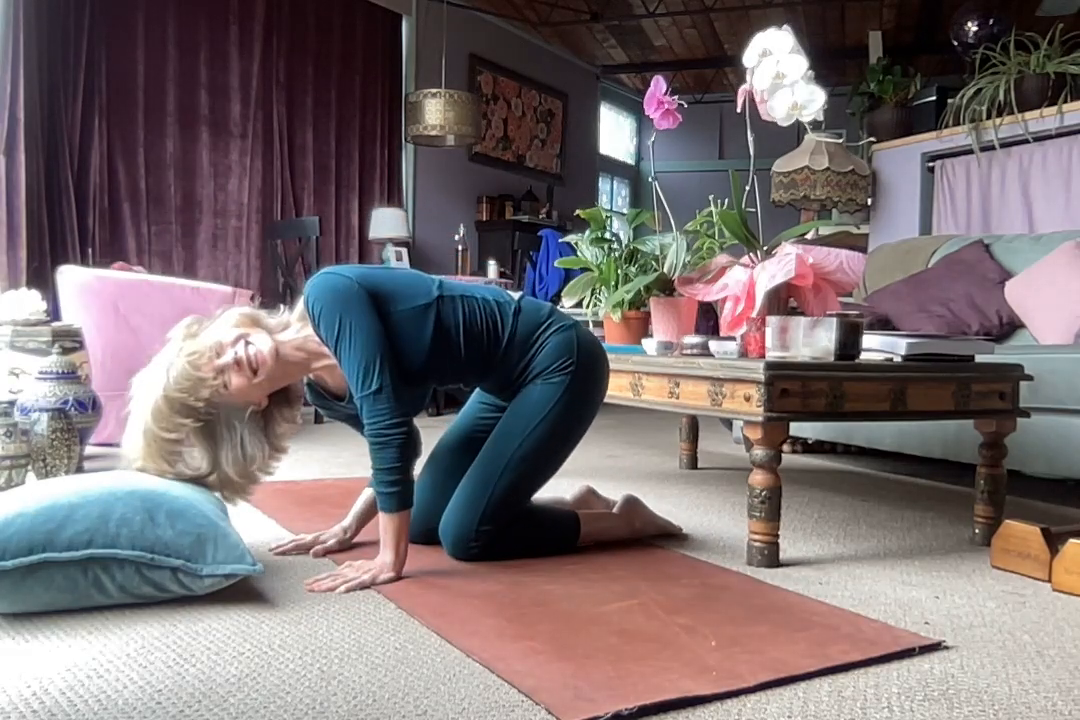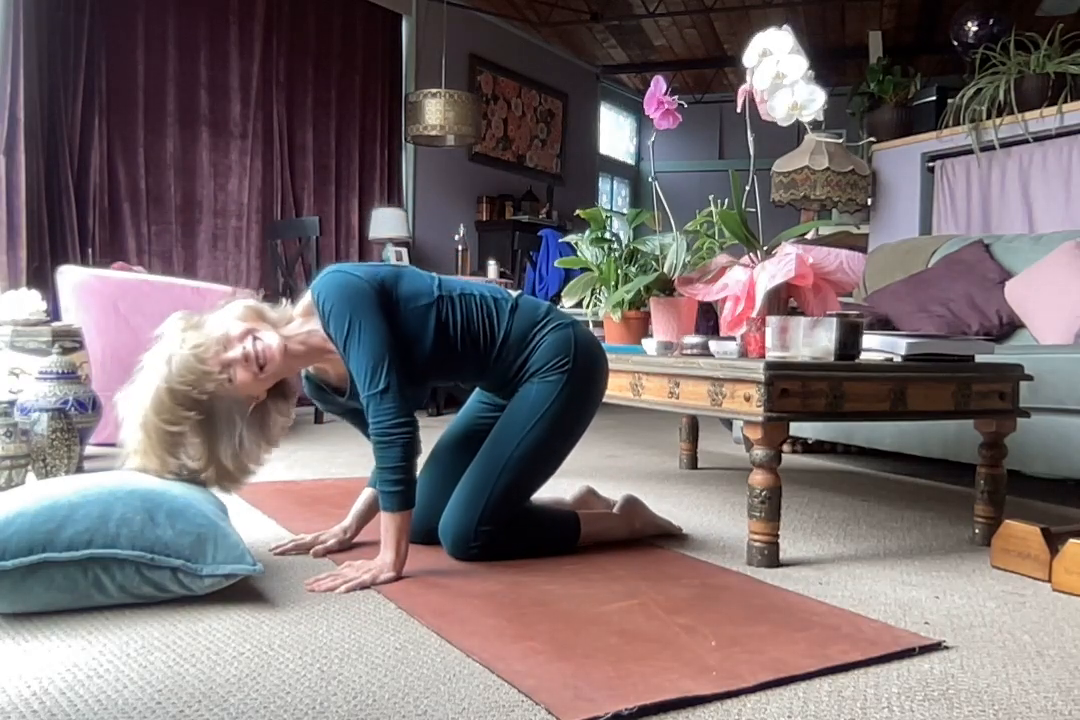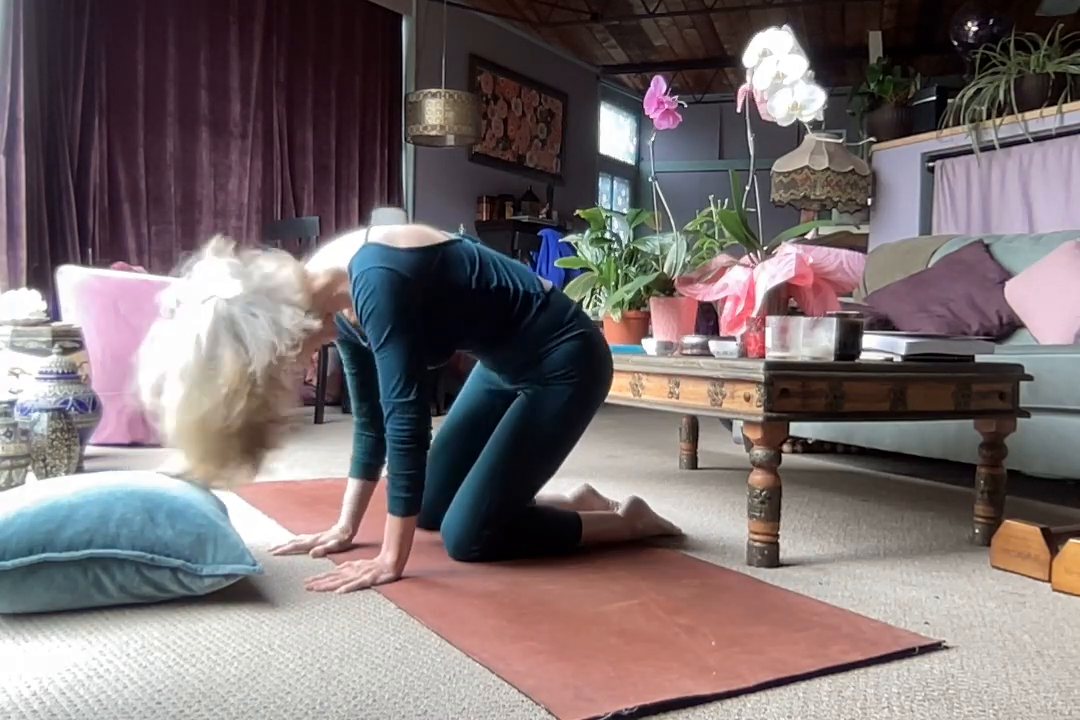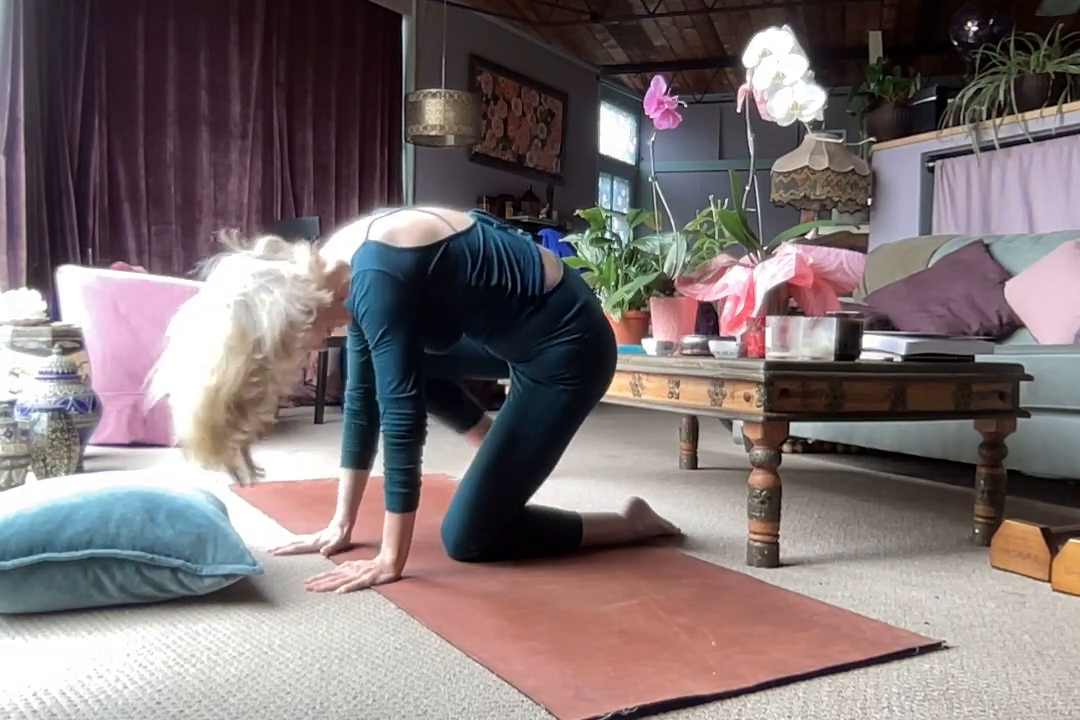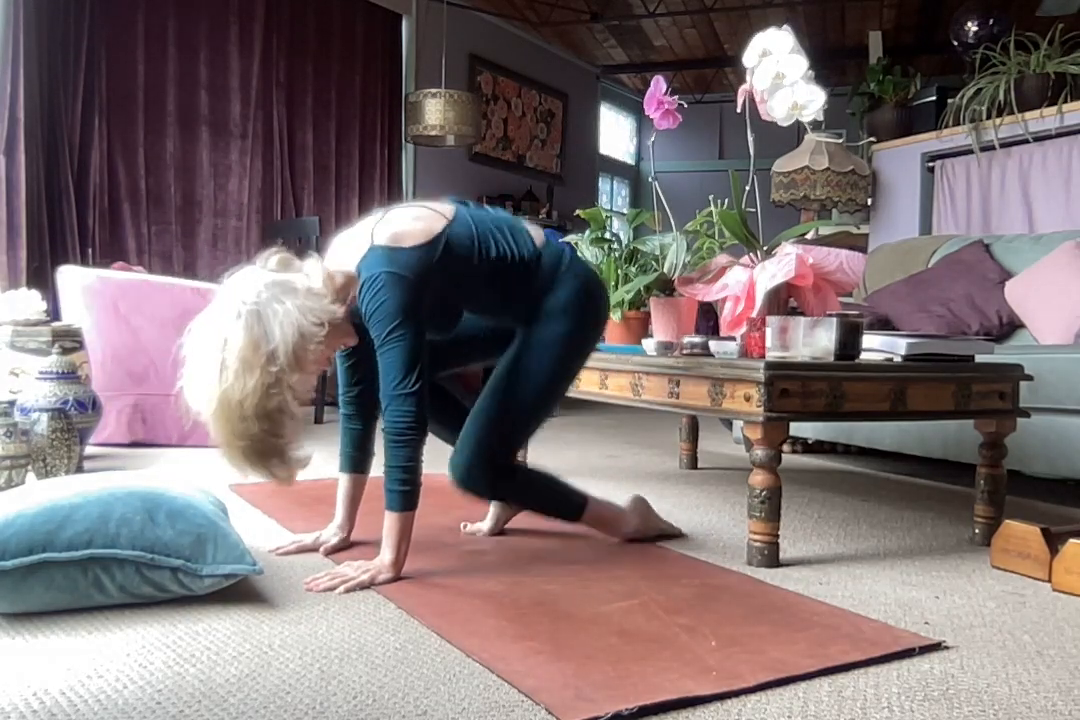
dt=0.5s
person 1, frame 1
left shoulder: (327, 296)
right shoulder: (321, 390)
left elbow: (388, 426)
right elbow: (397, 443)
left wrist: (390, 560)
right wrist: (347, 527)
left hip: (557, 361)
right hip: (508, 382)
left knee: (467, 536)
right knee: (424, 522)
left ankle: (625, 520)
right ankle: (578, 505)
person 1, frame 2
left shoulder: (337, 294)
right shoulder: (320, 381)
left elbow: (394, 422)
right elbow: (394, 442)
left wrist: (389, 560)
right wrist: (348, 527)
left hip: (556, 359)
right hip: (508, 381)
left knee: (467, 535)
right knee: (425, 521)
left ankle: (625, 521)
right ankle: (578, 505)
person 1, frame 3
left shoulder: (375, 278)
right shoulder: (340, 304)
left elbow: (407, 418)
right elbow: (373, 421)
left wrist: (390, 560)
right wrist: (343, 529)
left hip: (563, 362)
right hip: (507, 363)
left knee: (469, 537)
right knee: (431, 508)
left ankle: (627, 522)
right ankle: (576, 503)
person 1, frame 4
left shoulder: (376, 274)
right shoulder: (348, 272)
left elbow: (401, 419)
right elbow: (362, 399)
left wrist: (389, 562)
right wrist: (341, 526)
left hip: (566, 345)
right hip: (515, 329)
left knee: (468, 538)
right knee: (394, 366)
left ankle: (629, 522)
right ankle: (503, 452)
person 1, frame 5
left shoulder: (383, 280)
right shoulder: (340, 282)
left elbow: (402, 417)
right elbow: (358, 403)
left wrist: (389, 561)
right wrist: (340, 526)
left hip: (563, 301)
left knee: (473, 467)
right knee: (400, 376)
left ankle: (628, 519)
right ankle: (515, 480)
